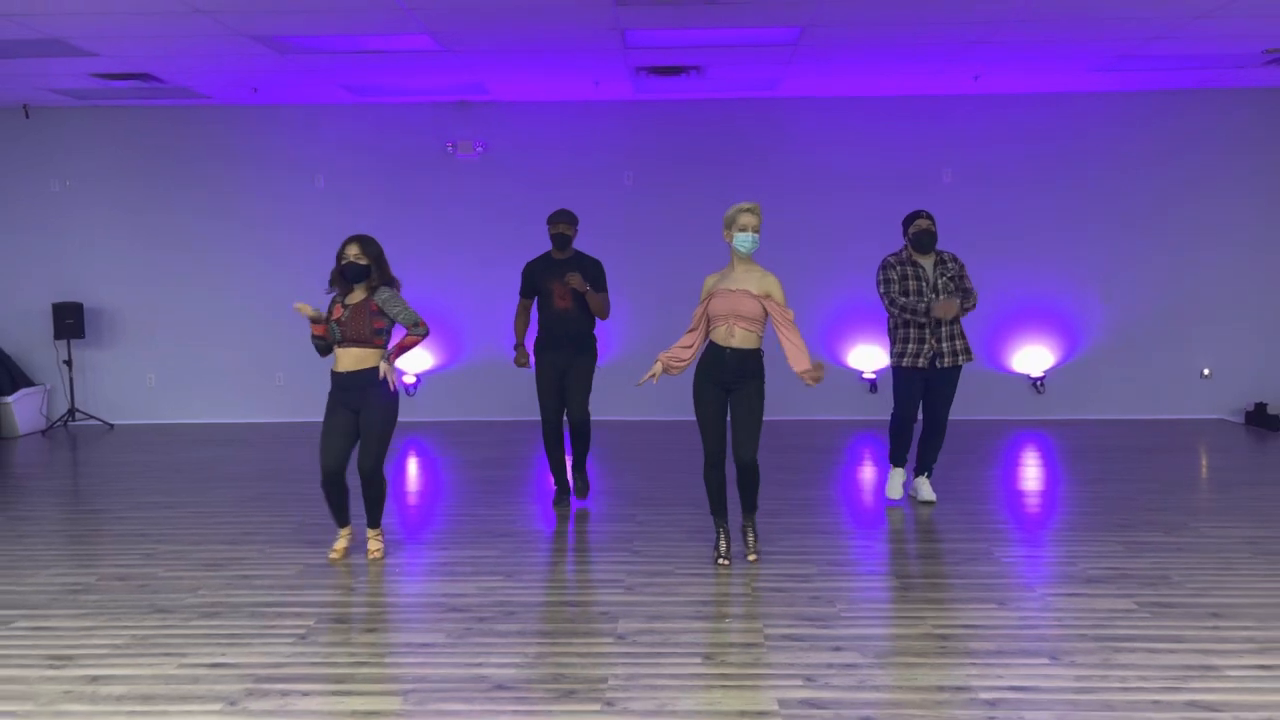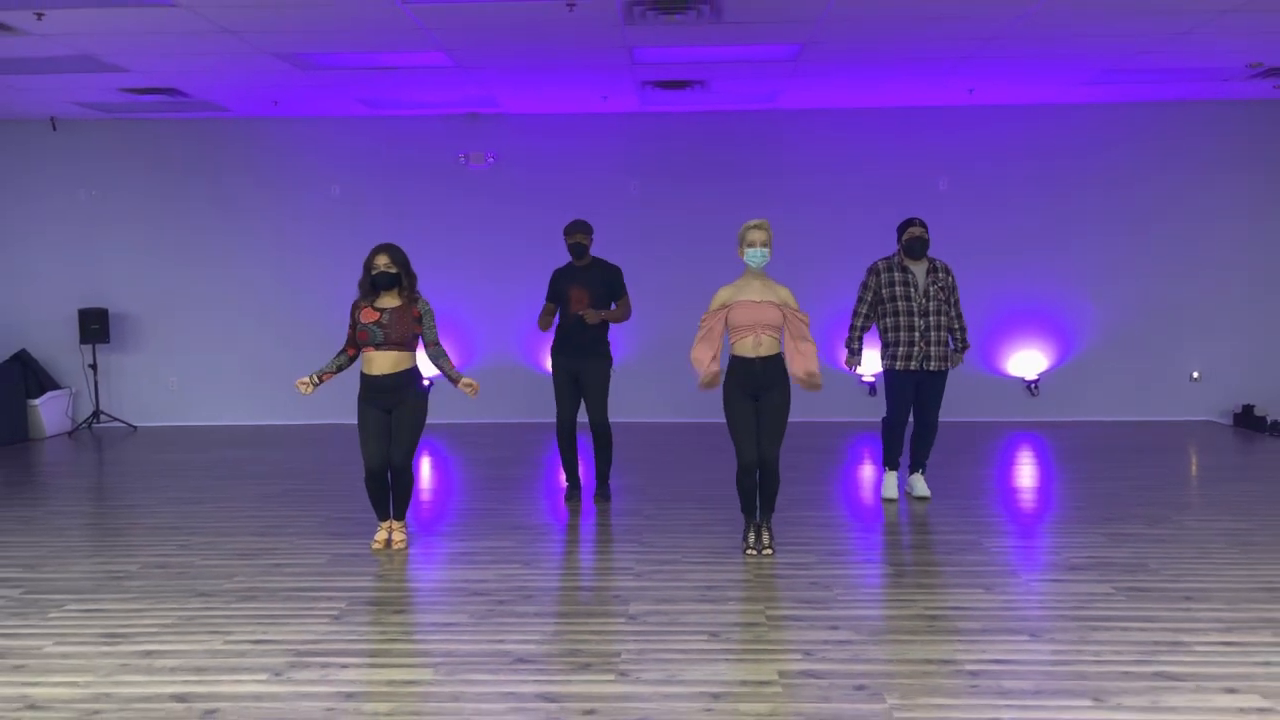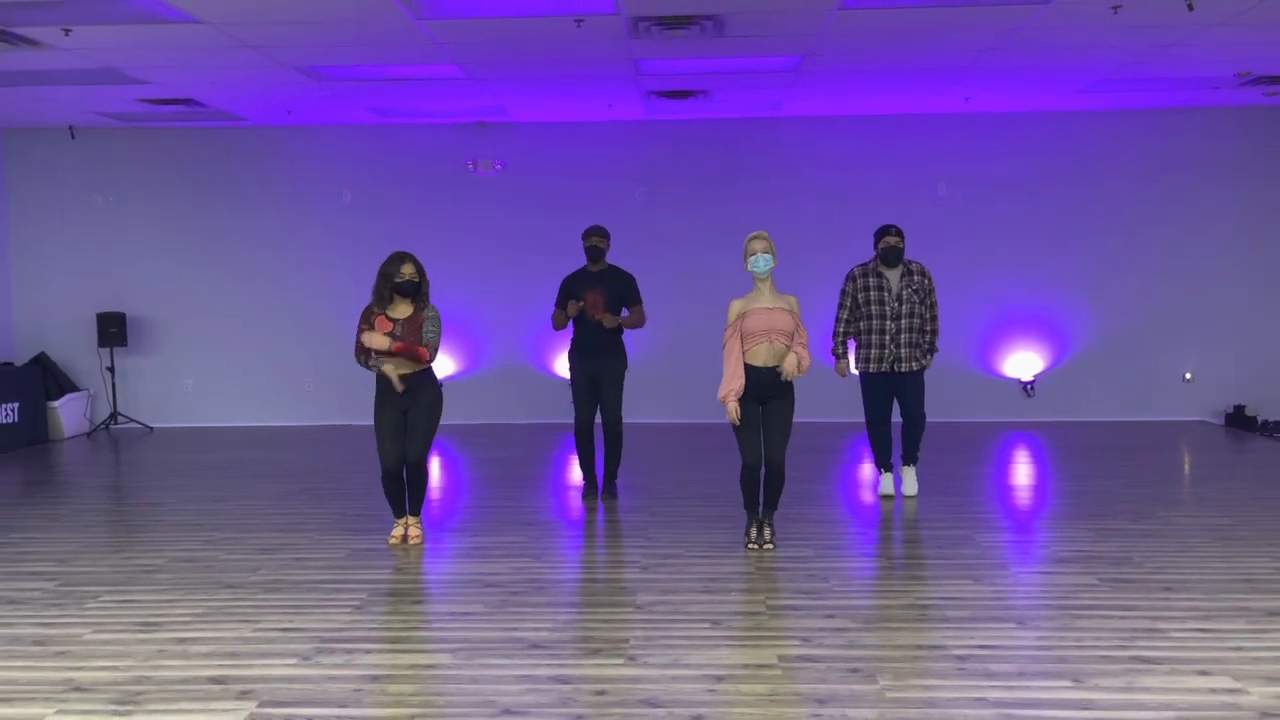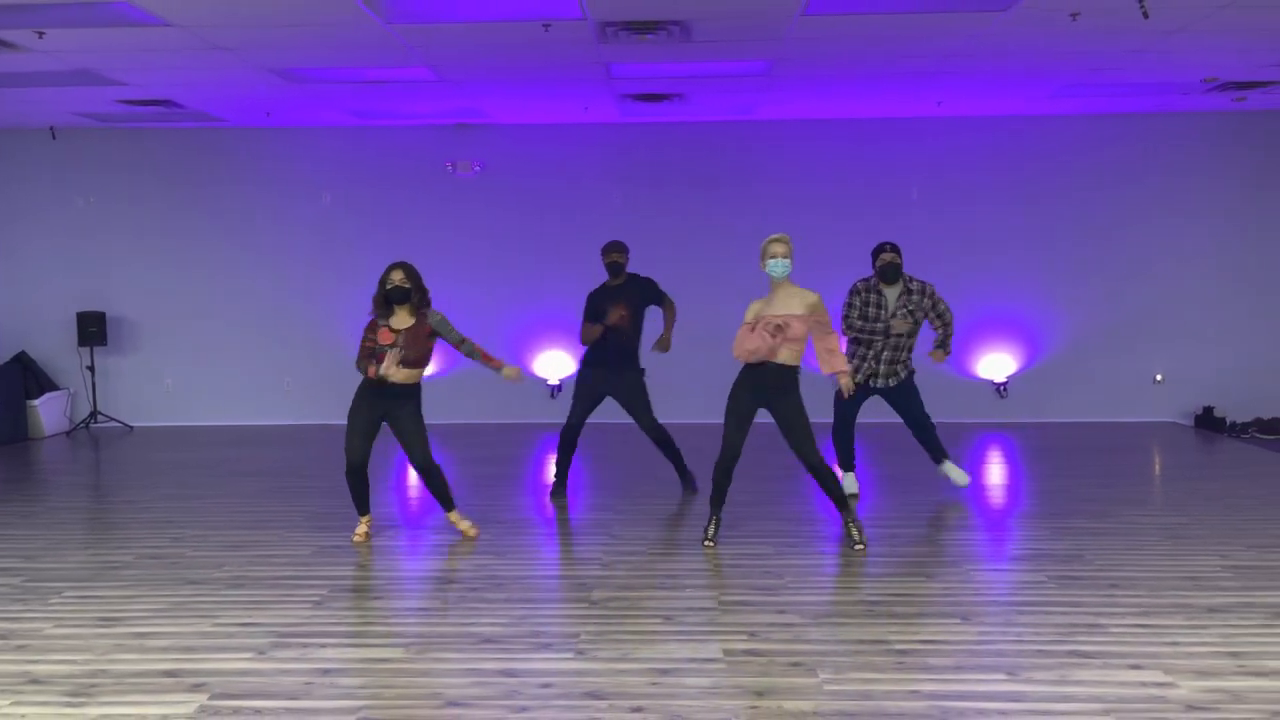
dt=1s
person 1, frame 1
left shoulder: (767, 282)
right shoulder: (712, 282)
left elbow: (787, 330)
right elbow: (697, 331)
left wrist: (805, 368)
right wrist: (665, 361)
left hip: (748, 371)
right hip: (711, 369)
left knee: (746, 456)
right knee: (713, 454)
left ankle: (749, 524)
right ankle: (722, 531)
person 1, frame 2
left shoulder: (783, 294)
right shoulder: (726, 294)
left elbow: (802, 338)
right elbow: (704, 339)
left wrist: (809, 372)
right wrist: (707, 372)
left hip: (774, 379)
right hip: (739, 379)
left knee: (770, 458)
right knee: (747, 459)
left ankle: (766, 524)
right ankle: (750, 525)
person 1, frame 3
left shoulder: (790, 303)
right shoulder: (739, 305)
left elbow: (799, 344)
right elbow: (731, 352)
left wrist: (795, 358)
right wrist: (729, 395)
left hip: (779, 387)
right hip: (747, 385)
left knee: (775, 460)
right knee: (752, 460)
left ankle: (768, 520)
right ankle: (752, 521)
person 1, frame 4
left shoulder: (809, 299)
right shoulder: (757, 307)
left elbow: (825, 335)
right elbow: (742, 350)
left wrist: (841, 370)
right wrist: (768, 334)
left hip: (786, 386)
right hip: (750, 382)
left knee: (813, 459)
right knee: (728, 454)
left ankle: (848, 516)
right ankle: (715, 516)
person 2, frame 1
left shoulder: (382, 296)
right shoulder: (338, 302)
left elbow: (420, 329)
right elbow: (324, 348)
left wrist: (389, 357)
right wrist: (315, 320)
left hip: (374, 389)
right hip: (342, 390)
left knee: (369, 467)
right knee: (330, 467)
left ankle: (375, 532)
right ankle: (343, 530)
person 2, frame 2
left shoulder: (418, 306)
right shoulder: (361, 306)
left elbow: (434, 349)
right elbow: (350, 351)
left wrist: (457, 378)
right wrist: (317, 377)
left hip: (408, 389)
right hip: (371, 393)
left knee: (401, 462)
right knee: (374, 465)
left ankle: (400, 524)
right ankle: (383, 523)
person 2, frame 3
left shoulder: (427, 313)
right shoulder: (373, 313)
left elbow: (427, 353)
right elbow: (362, 354)
left wrist: (390, 345)
right wrist: (386, 367)
left hip: (424, 390)
right hip: (389, 393)
left knee: (415, 459)
right knee: (390, 463)
left ankle: (415, 520)
right ankle: (400, 520)
person 2, frame 4
left shoulder: (430, 319)
right shoulder: (376, 324)
left elbow: (464, 345)
right elbow: (362, 363)
left wrist: (500, 367)
right wrist: (380, 368)
left hip: (407, 401)
right hip: (371, 396)
left knee: (423, 463)
right knee: (355, 463)
left ankle: (453, 514)
right ankle: (364, 519)
person 3, frame 1
left shoulder: (591, 266)
right shoulder: (534, 268)
left elbow: (604, 312)
right elbow: (523, 308)
left wrist: (585, 288)
right wrist: (519, 346)
left hip: (582, 352)
right hip: (547, 354)
left knee: (577, 414)
right knee: (550, 420)
left ankle: (580, 469)
right ankle: (561, 485)
person 3, frame 2
left shoulder: (609, 272)
right shoulder: (559, 275)
left elbow: (625, 311)
right elbow: (549, 310)
left wrist: (602, 315)
right wrist: (544, 321)
left hip: (595, 358)
right hip: (563, 357)
left knee: (598, 420)
right knee: (564, 421)
left ankle: (603, 482)
right ankle: (572, 482)
person 3, frame 3
left shoulder: (623, 279)
right shoulder: (571, 282)
left elbow: (639, 317)
right elbow: (556, 324)
left wrist: (618, 320)
right wrist: (567, 313)
left hip: (612, 360)
right hip: (581, 360)
left knee: (612, 420)
right knee: (583, 421)
left ankle: (610, 480)
right ankle: (589, 480)
person 3, frame 4
left shoulder: (642, 285)
right shoulder: (595, 297)
left elbow: (668, 305)
right elbow: (585, 339)
left wrist: (667, 333)
right wrist: (605, 322)
left hip: (627, 372)
right hip: (593, 371)
left knee: (649, 425)
right knee: (573, 424)
left ankle: (683, 472)
right ankle: (561, 479)
person 4, frame 1
left shoulder: (953, 263)
right shoulder: (891, 265)
left elbow: (970, 296)
right elbow: (893, 303)
left wrist: (958, 305)
right wrist: (930, 310)
left hip: (948, 356)
right hip: (909, 356)
left knee: (937, 420)
right knee: (904, 415)
left ankle: (922, 477)
right ankle: (897, 468)
person 4, frame 2
left shoulder: (943, 271)
right shoulder: (880, 270)
left elbow: (954, 311)
right elbow: (863, 311)
left wrist: (959, 347)
right wrist: (854, 347)
left hip: (936, 360)
right hip: (899, 360)
left knee: (928, 420)
right knee: (896, 417)
left ankle: (917, 474)
right ankle: (891, 471)
person 4, frame 3
left shoulder: (920, 274)
right shoulder: (857, 276)
left elbow: (930, 315)
right elbow: (844, 318)
left wrist: (929, 350)
right wrist: (840, 354)
left hip: (911, 362)
right hip: (872, 362)
left knee: (914, 416)
right knee: (877, 420)
left ankle: (909, 467)
right ankle: (885, 473)
person 4, frame 4
left shoulder: (921, 291)
right shoulder: (860, 289)
left elbow: (944, 317)
right elbow: (849, 325)
left wrist: (943, 347)
right wrist: (888, 329)
left hip: (897, 373)
right hip: (857, 370)
left knee: (918, 421)
right knee: (842, 424)
left ankle: (943, 462)
right ankle: (847, 473)
